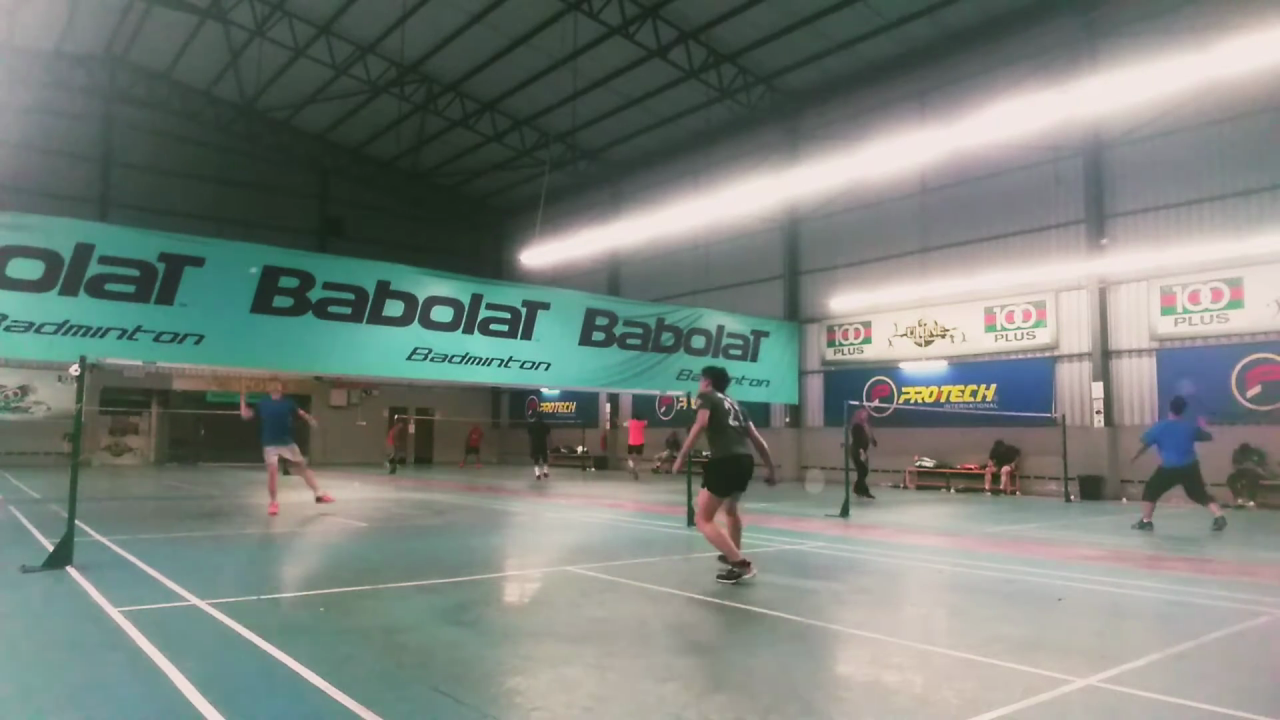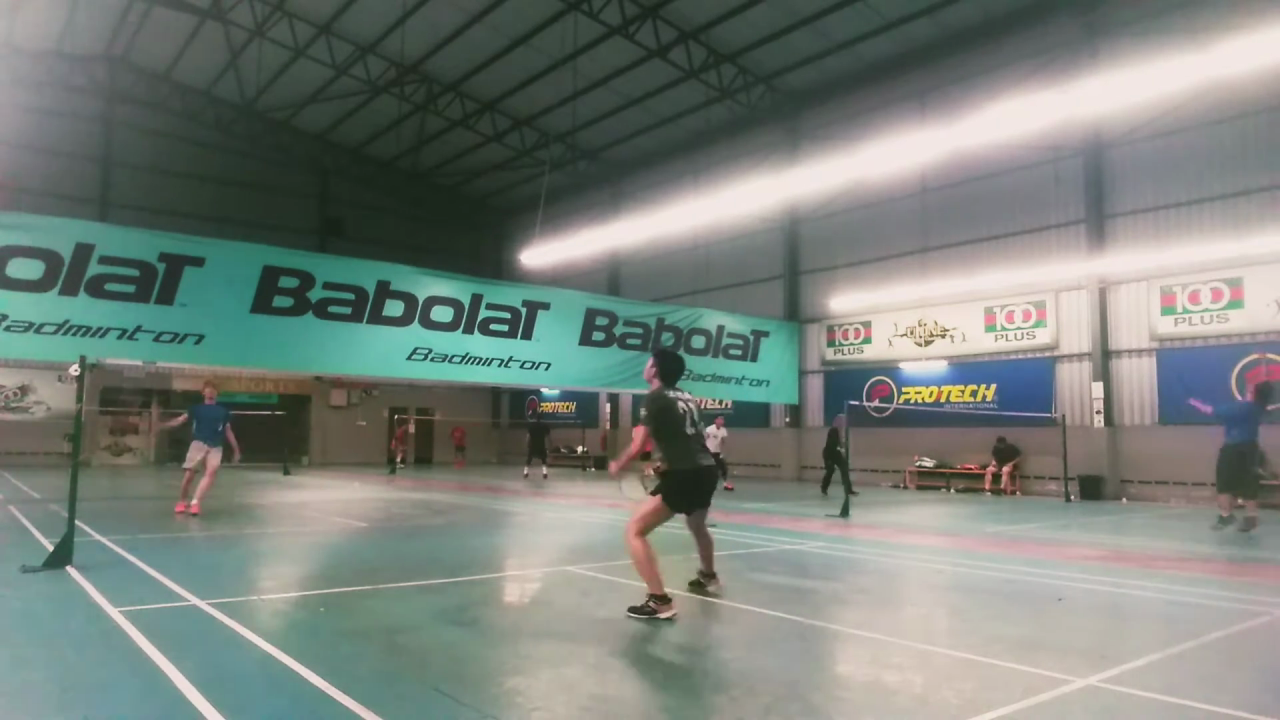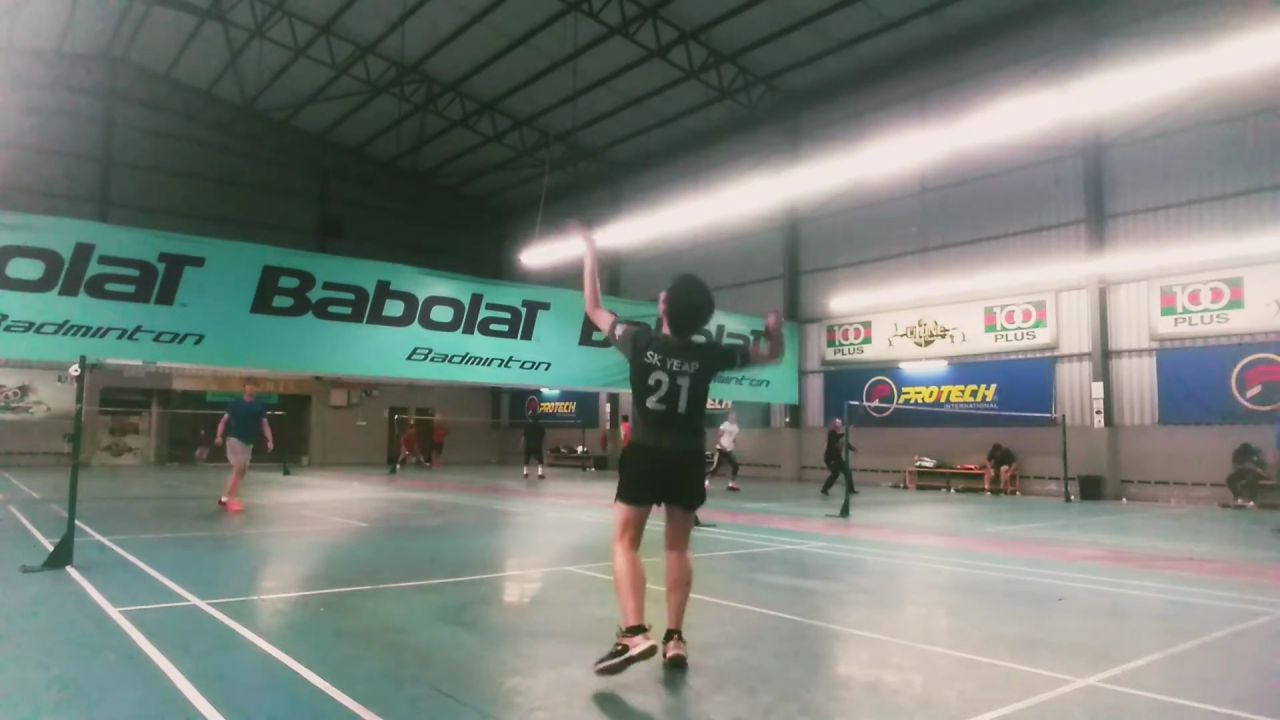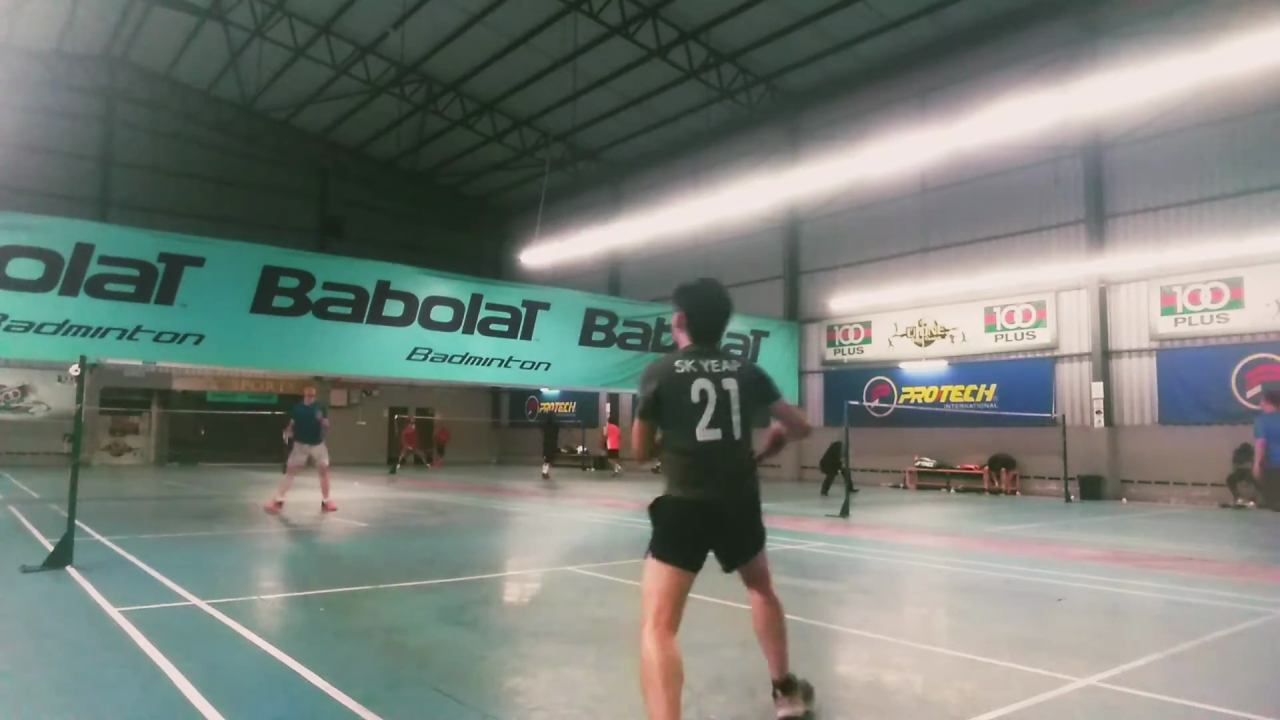
dt=0.5s
person 1, frame 1
left shoulder: (706, 396)
right shoulder: (733, 404)
left elbow: (700, 425)
right elbow: (758, 441)
left wrist: (681, 455)
right wrist: (770, 470)
left hip: (726, 462)
right hip: (744, 461)
left knee: (703, 519)
right knee: (730, 507)
left ankle: (738, 562)
right ankle: (735, 556)
person 1, frame 2
left shoulder: (654, 399)
right shoulder: (686, 398)
left elbow: (638, 446)
left wrist: (617, 465)
left hip: (684, 475)
right hip: (706, 472)
left knee: (635, 531)
right knee: (697, 527)
left ankle: (660, 600)
right ankle: (708, 577)
person 1, frame 3
left shoulder: (640, 342)
right shoulder: (711, 354)
left elbow: (593, 308)
right elbow: (770, 356)
left wrist: (591, 256)
left hip: (645, 457)
right hip: (687, 459)
left knee: (624, 544)
right knee: (676, 547)
left ankle: (632, 635)
right ankle: (674, 638)
person 1, frame 4
left shoulder: (660, 372)
right shoulder: (746, 370)
left elbow: (641, 448)
right elbow: (800, 427)
right wrist: (764, 447)
left hip: (686, 508)
right hip: (740, 501)
left knee: (657, 629)
right knee: (760, 586)
